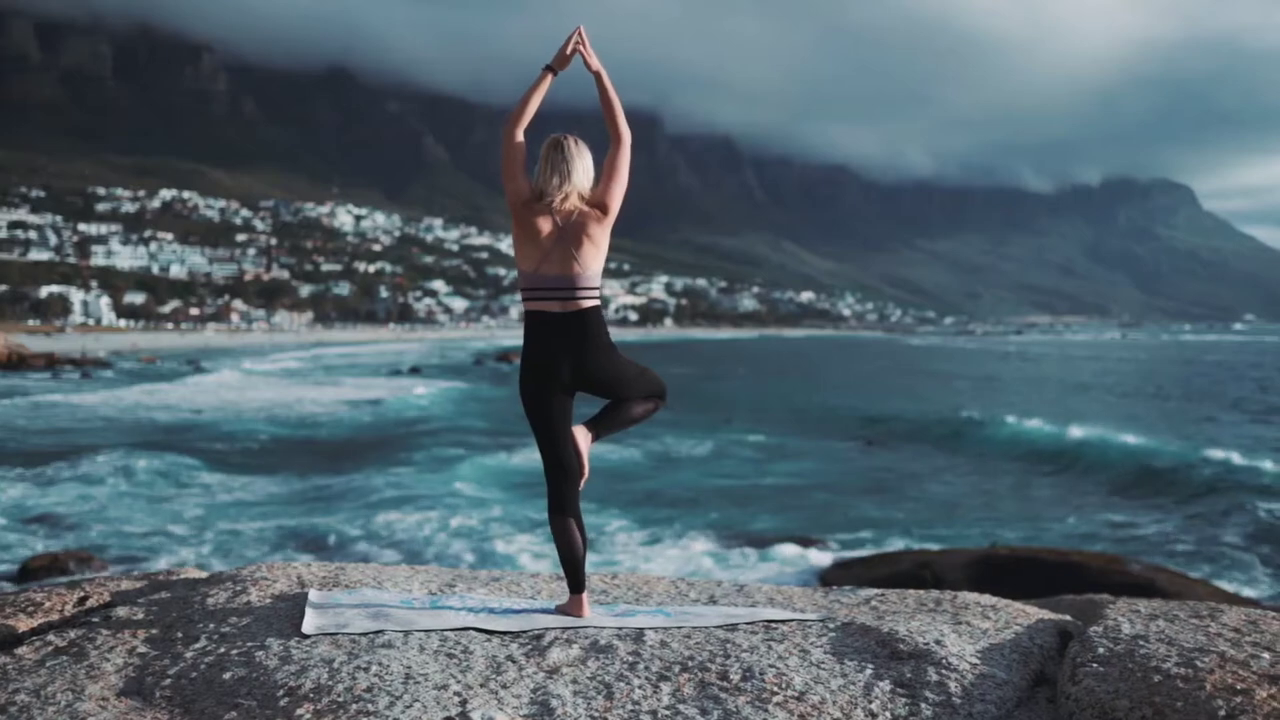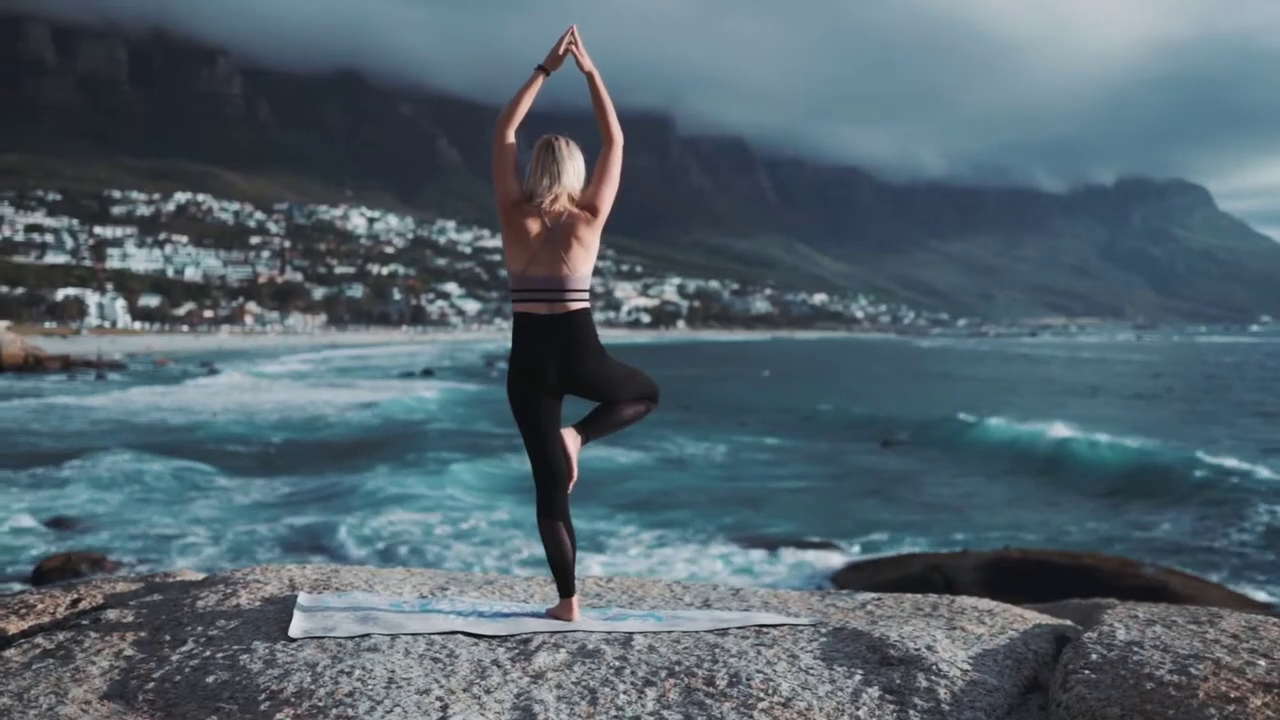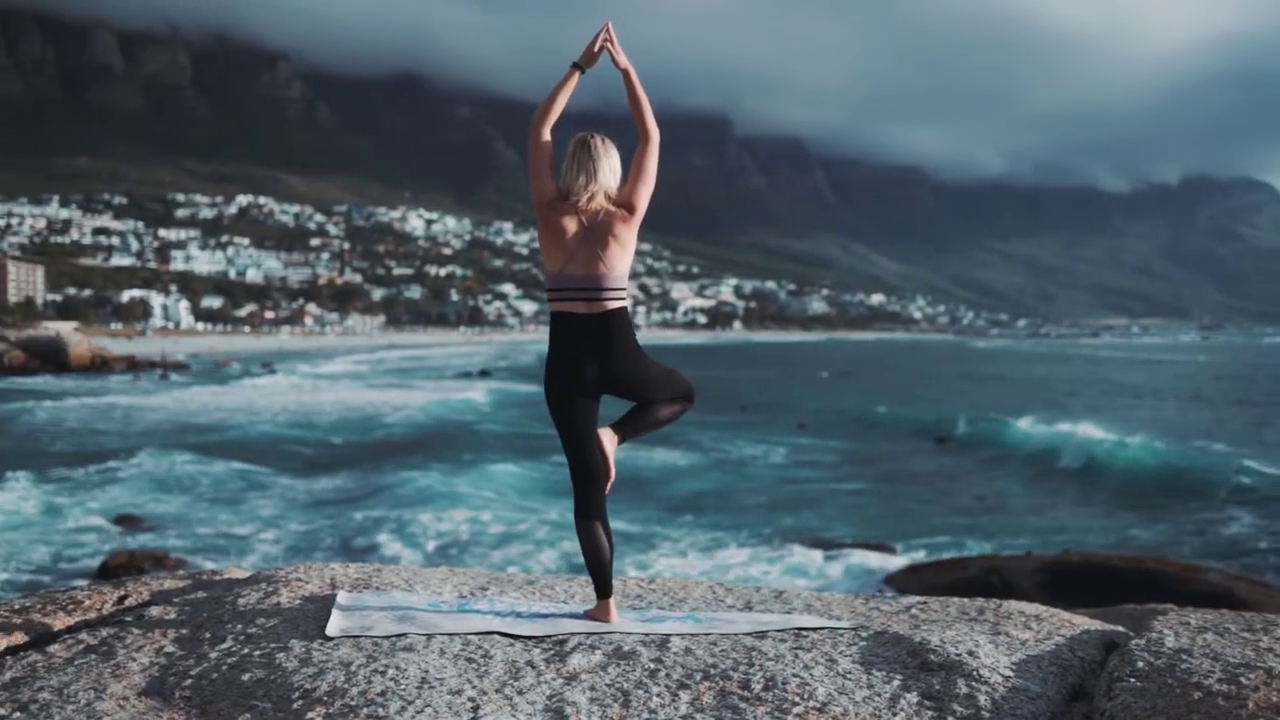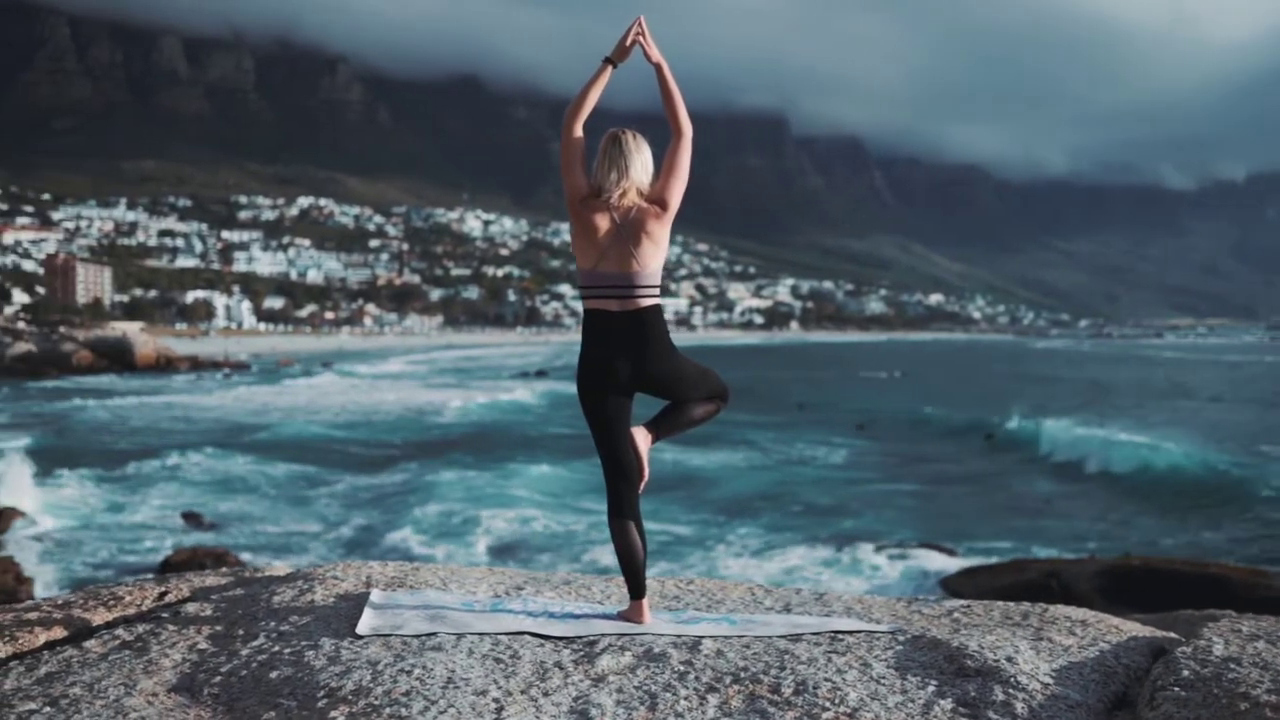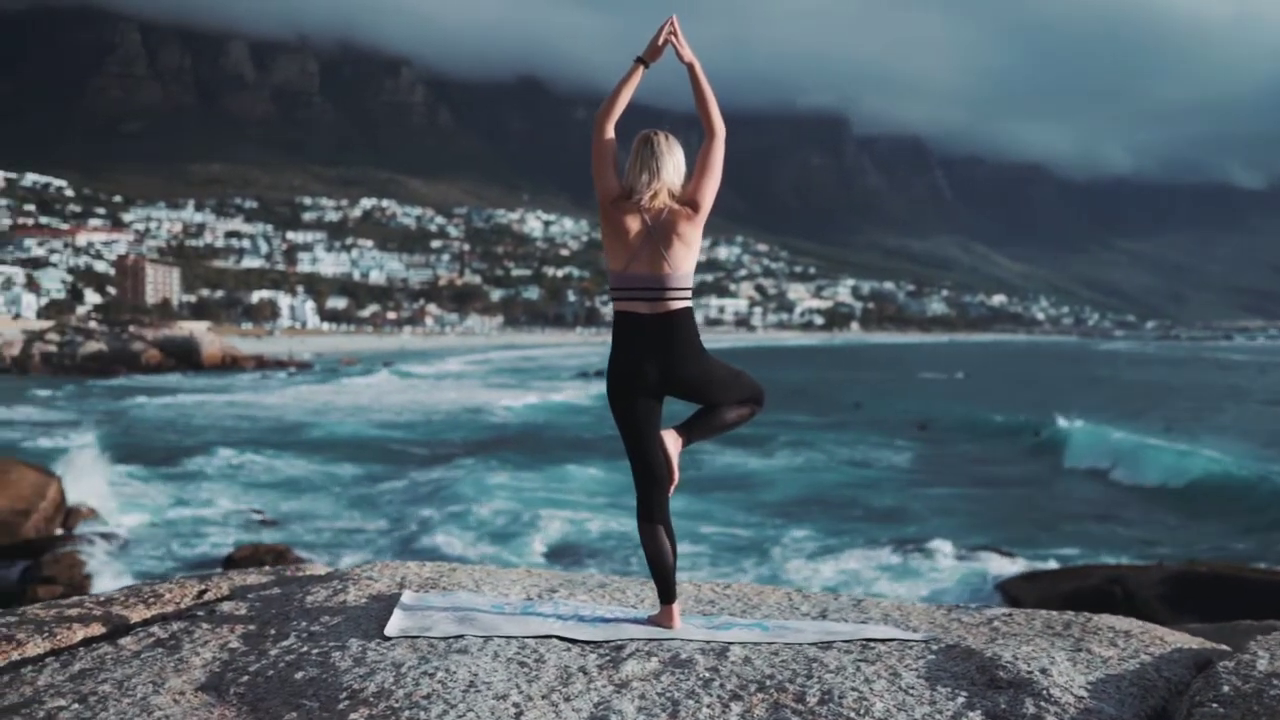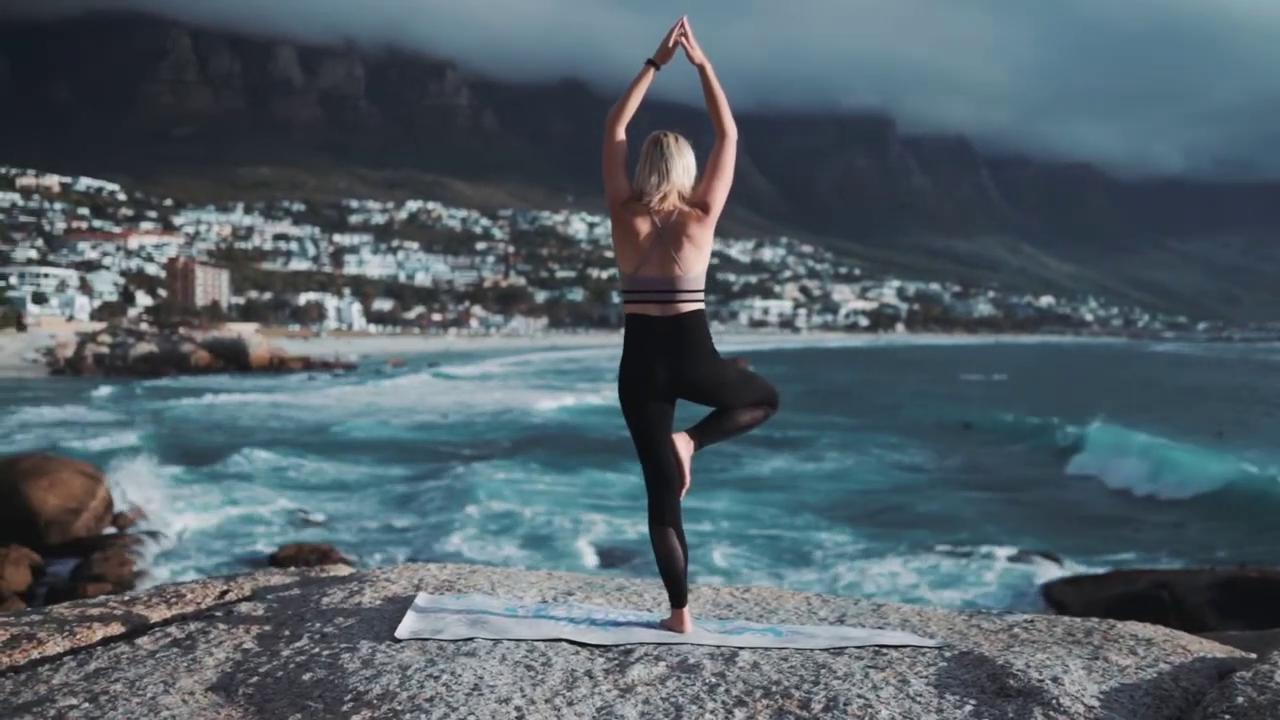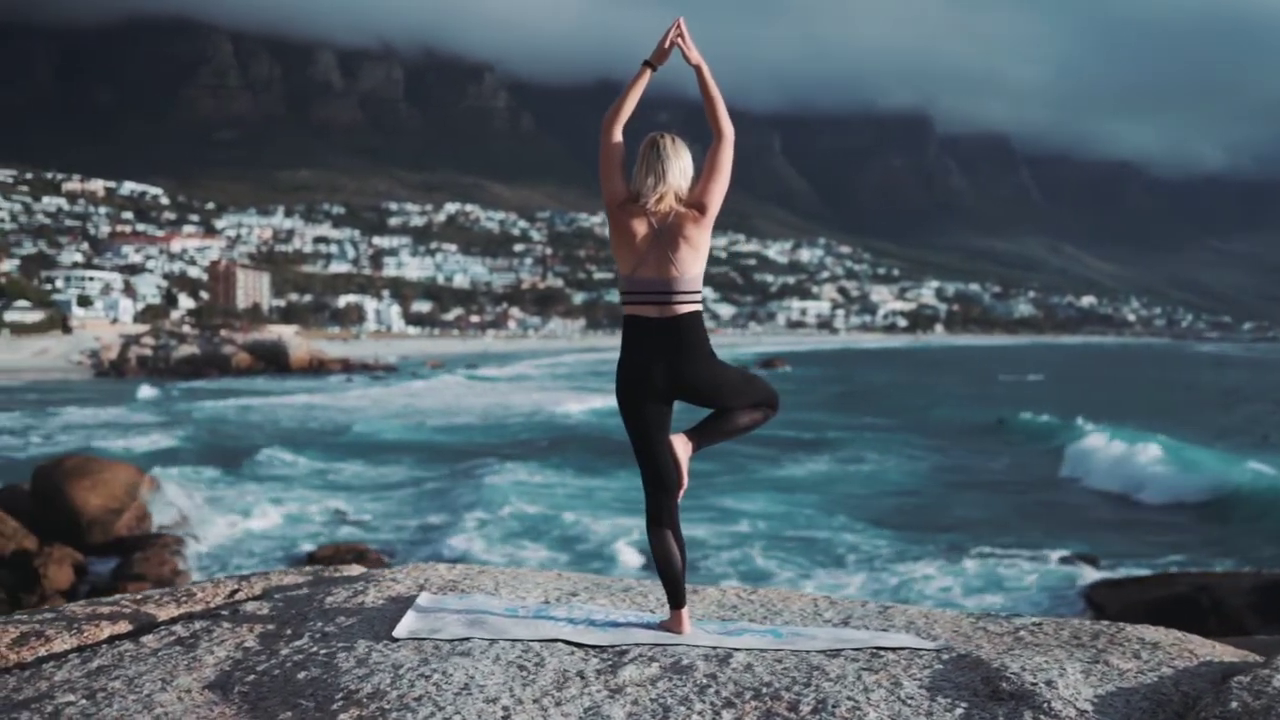
dt=0.7s
person 1, frame 1
left shoulder: (525, 215)
right shoulder: (599, 216)
left elbow: (513, 132)
right elbow: (623, 137)
left wrist: (553, 68)
right wrist: (596, 69)
left hip: (541, 357)
right hip: (591, 352)
left knee: (561, 483)
right knee: (654, 391)
left ankle: (577, 598)
right ankle: (588, 432)
person 1, frame 2
left shoulder: (514, 216)
right shoulder: (589, 219)
left elbow: (504, 133)
right elbow: (614, 140)
left wrist: (545, 69)
right wrist: (589, 70)
left hip: (528, 359)
right hip: (579, 354)
left knee: (549, 486)
right knee: (645, 393)
left ankle: (567, 602)
right ankle: (578, 436)
person 1, frame 3
left shoulder: (550, 215)
right shoulder: (626, 217)
left elbow: (539, 131)
right elbow: (651, 137)
left wrist: (581, 65)
right wrist: (624, 66)
left hip: (566, 360)
right hip: (617, 354)
left knee: (587, 488)
right knee: (681, 392)
left ankle: (604, 604)
right ankle: (615, 435)
person 1, frame 4
left shoulder: (582, 213)
right shoulder: (658, 214)
left elbow: (571, 127)
right elbow: (683, 132)
left wrist: (613, 61)
right wrist: (656, 61)
left hip: (599, 358)
right hip: (650, 352)
left knee: (621, 486)
right knee: (716, 392)
left ankle: (638, 605)
right ankle: (648, 434)
person 1, frame 5
left shoulder: (613, 214)
right shoulder: (690, 216)
left elbow: (602, 127)
right elbow: (717, 133)
left wrist: (644, 60)
right wrist: (689, 60)
left hip: (629, 360)
right hip: (680, 355)
left knee: (650, 490)
right knee: (750, 396)
left ankle: (668, 610)
right ankle: (679, 437)
person 1, frame 6
left shoulder: (625, 217)
right shoulder: (701, 219)
left elbow: (613, 130)
right elbow: (728, 134)
left wrist: (655, 63)
right wrist: (700, 62)
left hip: (640, 363)
right hip: (692, 358)
left knee: (662, 494)
right knee: (765, 398)
left ankle: (680, 614)
right ankle: (692, 441)
person 1, frame 7
left shoulder: (621, 218)
right shoulder: (698, 219)
left elbow: (610, 132)
right elbow: (725, 135)
left wrist: (650, 64)
right wrist: (697, 63)
left hip: (638, 364)
right hip: (689, 359)
left knee: (659, 495)
right knee: (765, 400)
left ankle: (678, 616)
right ankle: (690, 442)
